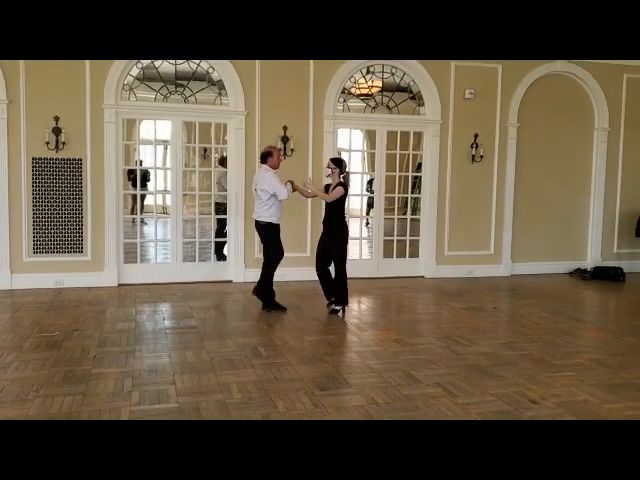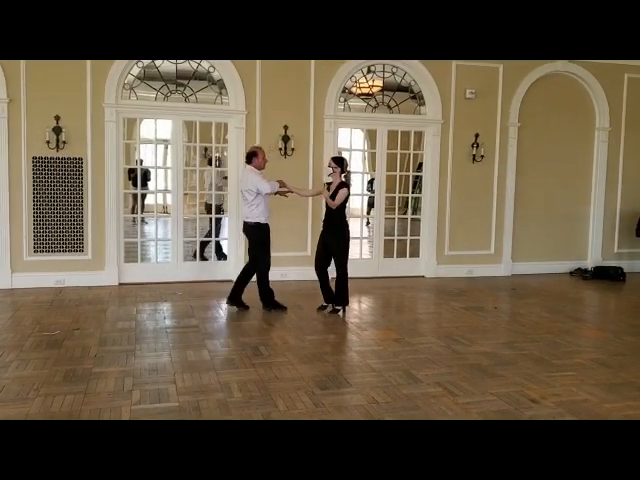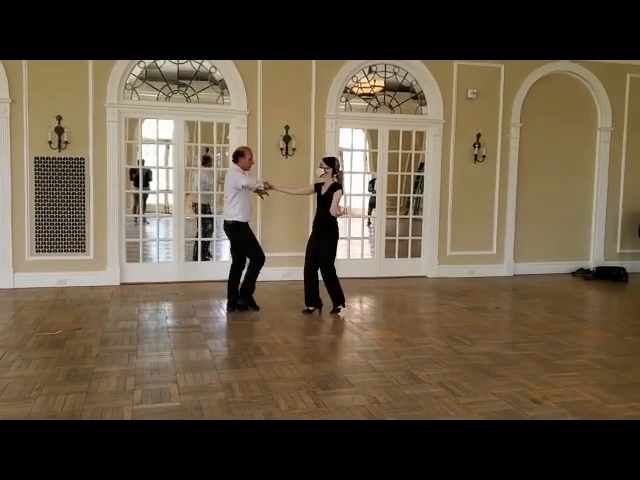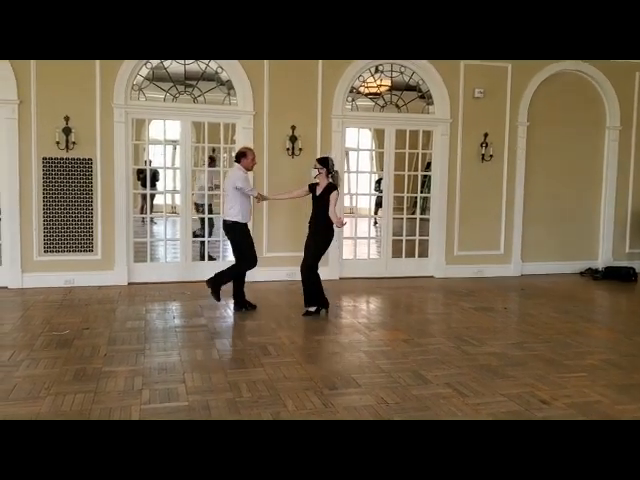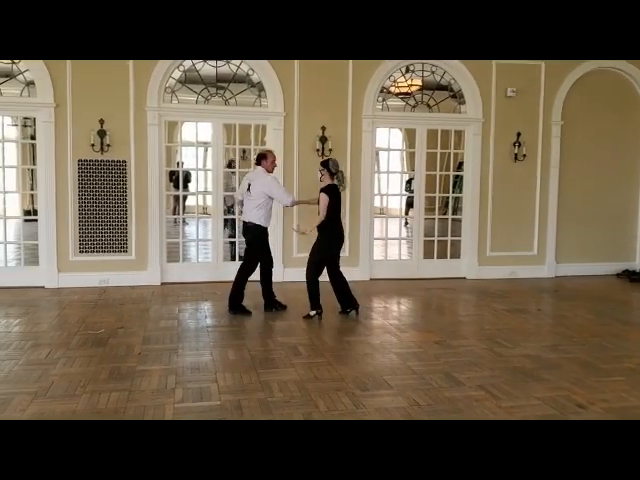
dt=0.3s
person 1, frame 1
left shoulder: (261, 174)
right shoulder: (270, 176)
right elbow: (283, 195)
left wrist: (285, 187)
right wrist: (289, 185)
left hip: (263, 222)
right hip: (268, 224)
left knee: (276, 255)
right knee: (271, 261)
left ankle: (262, 290)
right ankle: (268, 301)
person 1, frame 2
left shoulder: (249, 175)
right shoulder: (252, 176)
right elbow: (266, 188)
left wrist: (277, 191)
right wrist: (277, 184)
left hip: (251, 225)
right hip: (257, 226)
left knee: (254, 262)
right knee: (263, 264)
left ankle: (234, 297)
right ankle: (268, 301)
person 1, frame 3
left shoulder: (236, 174)
right shoulder: (235, 174)
right elbow: (246, 182)
left wrist: (257, 189)
right wrist: (261, 184)
left hip: (234, 224)
right hip: (237, 225)
left knee: (239, 262)
right knee: (258, 258)
left ankle: (234, 301)
right ankle: (245, 296)
person 1, frame 4
left shoulder: (234, 173)
right shoulder: (239, 174)
left elbow: (230, 187)
right elbow: (239, 184)
right wrist: (255, 192)
left hip: (232, 222)
right hip: (237, 224)
left knee: (244, 260)
right knee: (250, 261)
left ankle: (240, 301)
right ankle: (216, 281)
person 1, frame 5
left shoulder: (249, 177)
right shoulder: (268, 179)
left elbow: (239, 197)
right elbow: (286, 199)
right wrist: (298, 201)
left hip: (249, 225)
right hip: (256, 228)
left knee: (266, 263)
right knee: (249, 265)
left ankle: (269, 301)
right ankle: (234, 304)
person 2, frame 1
left shoulder: (342, 187)
right shoulder: (328, 187)
left elbow: (328, 198)
right elbow: (309, 195)
left wrist: (311, 187)
right wrist: (296, 187)
left hip: (339, 231)
right hip: (327, 230)
left knee: (339, 266)
right knee: (321, 264)
left ankle: (340, 303)
right ankle: (332, 295)
person 2, frame 2
left shoulder: (344, 187)
right shoulder: (328, 186)
left elbow: (334, 205)
right elbow: (307, 193)
left wrist: (328, 198)
right wrist: (288, 187)
left hip: (339, 231)
right hip: (327, 229)
left knee: (340, 267)
right knee: (320, 265)
left ankle: (340, 303)
right ankle: (328, 299)
person 2, frame 3
left shoulder: (337, 188)
right shoulder: (318, 187)
left elbow: (333, 210)
right elbow: (295, 191)
left wrist: (338, 212)
right wrist: (273, 187)
left hip: (329, 232)
right hip: (317, 230)
left knee: (327, 268)
right knee: (309, 267)
left ankle: (338, 302)
right ankle: (313, 303)
person 2, frame 4
left shoulder: (332, 189)
right shoulder: (313, 187)
left elbow: (331, 211)
right elbow: (291, 195)
left wrist: (337, 222)
right wrist: (268, 198)
left hip: (323, 232)
right hip: (313, 231)
left knee: (307, 267)
right knee: (311, 267)
left ankle: (312, 304)
right ankle: (321, 303)
person 2, frame 5
left shoulder: (325, 190)
right shoulder: (334, 188)
left elbow: (322, 215)
right elbow: (321, 203)
left wrist: (309, 229)
left hip: (327, 236)
right hip: (335, 235)
left knee: (312, 271)
right knee: (334, 270)
left ankle: (315, 308)
right ankle: (349, 304)
